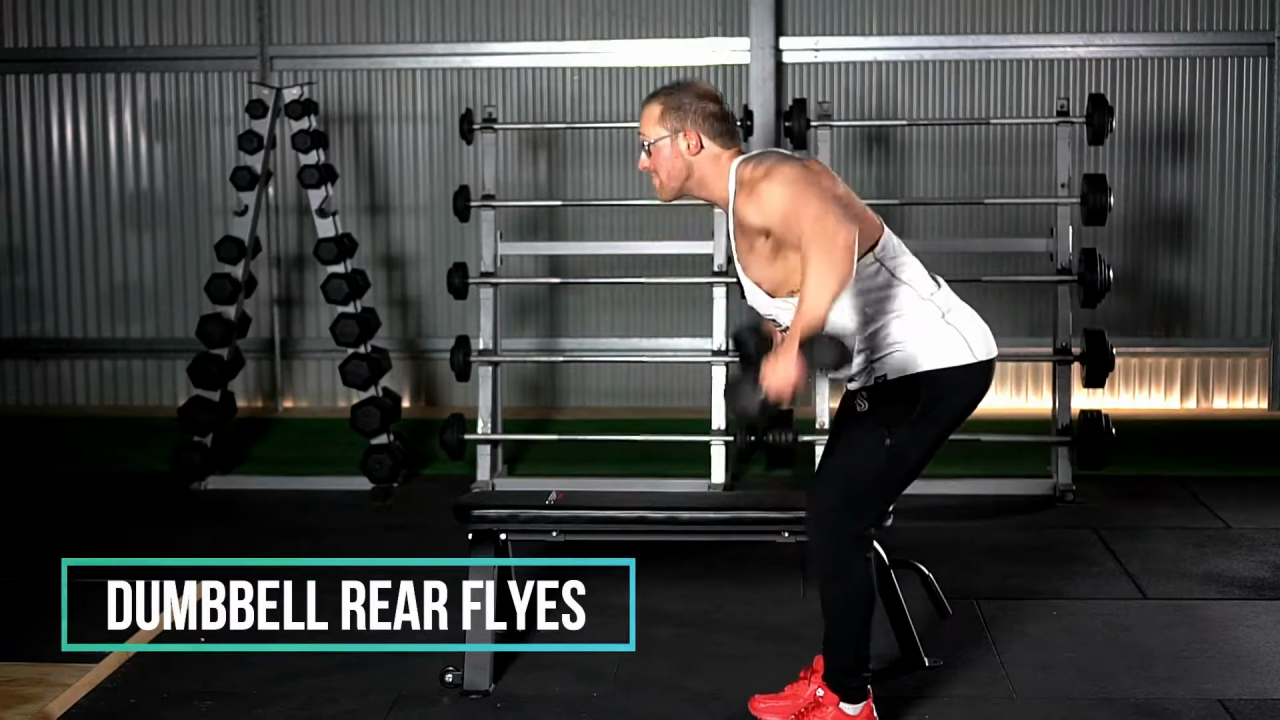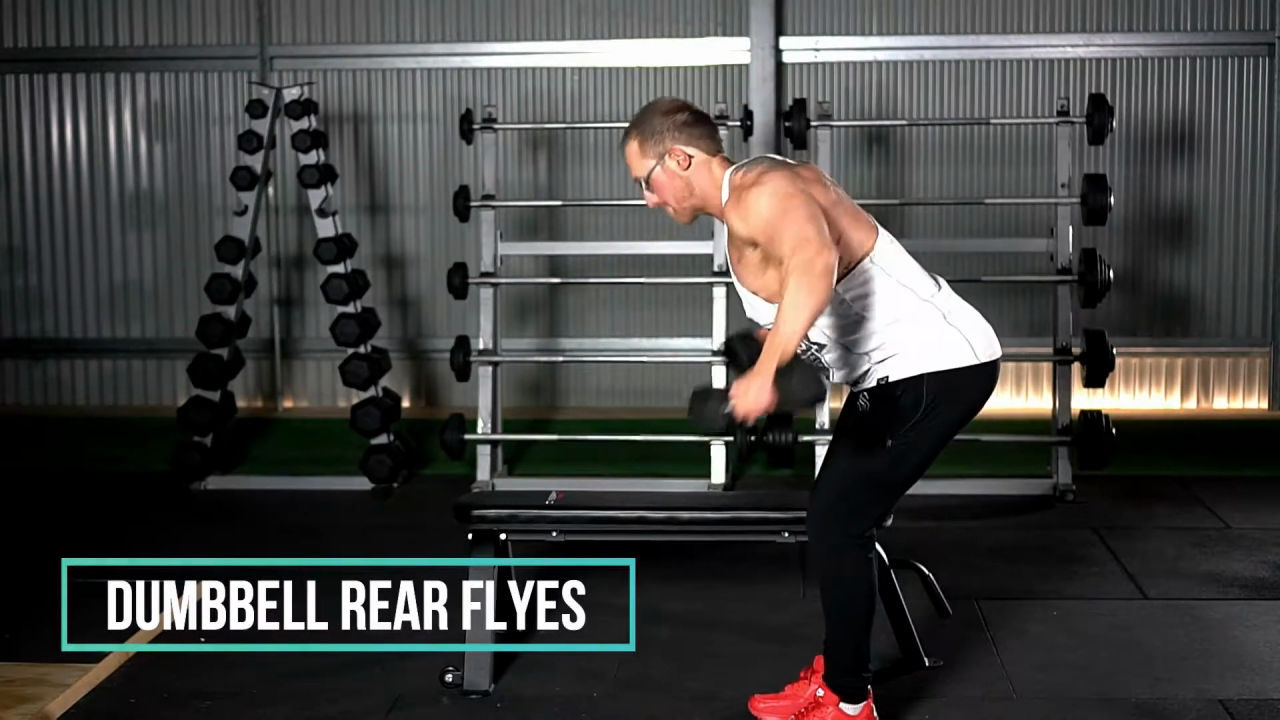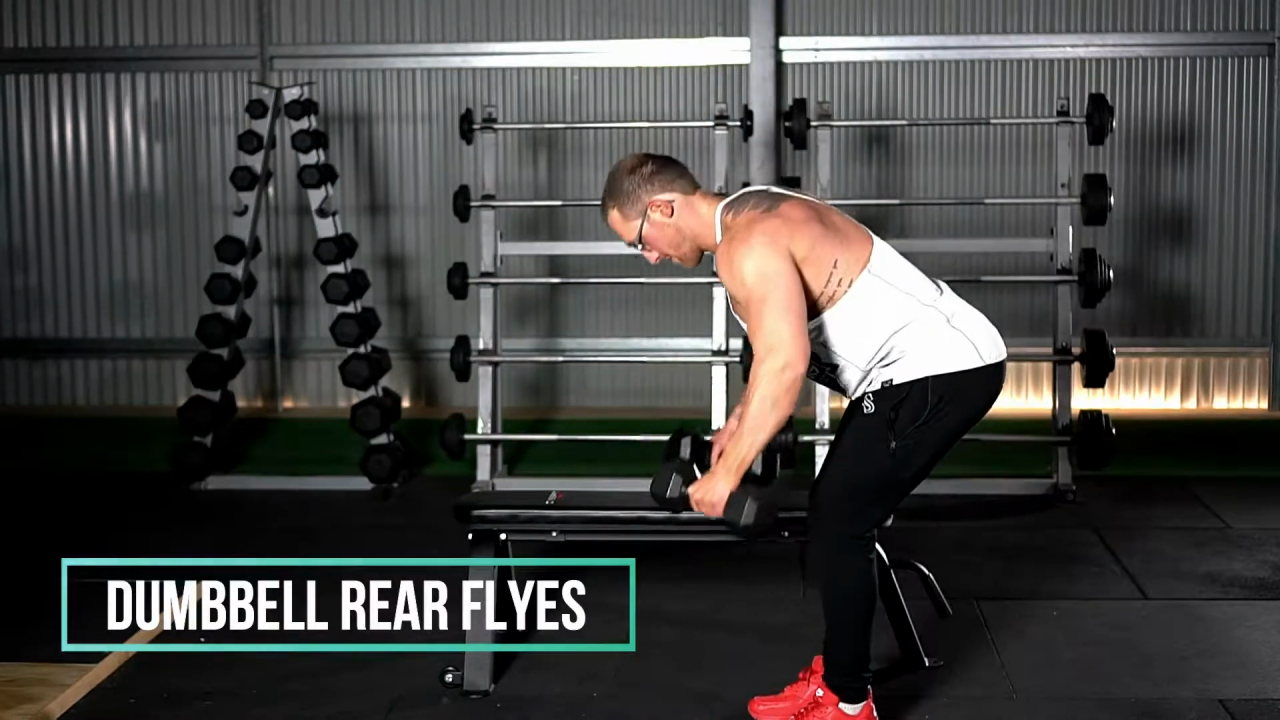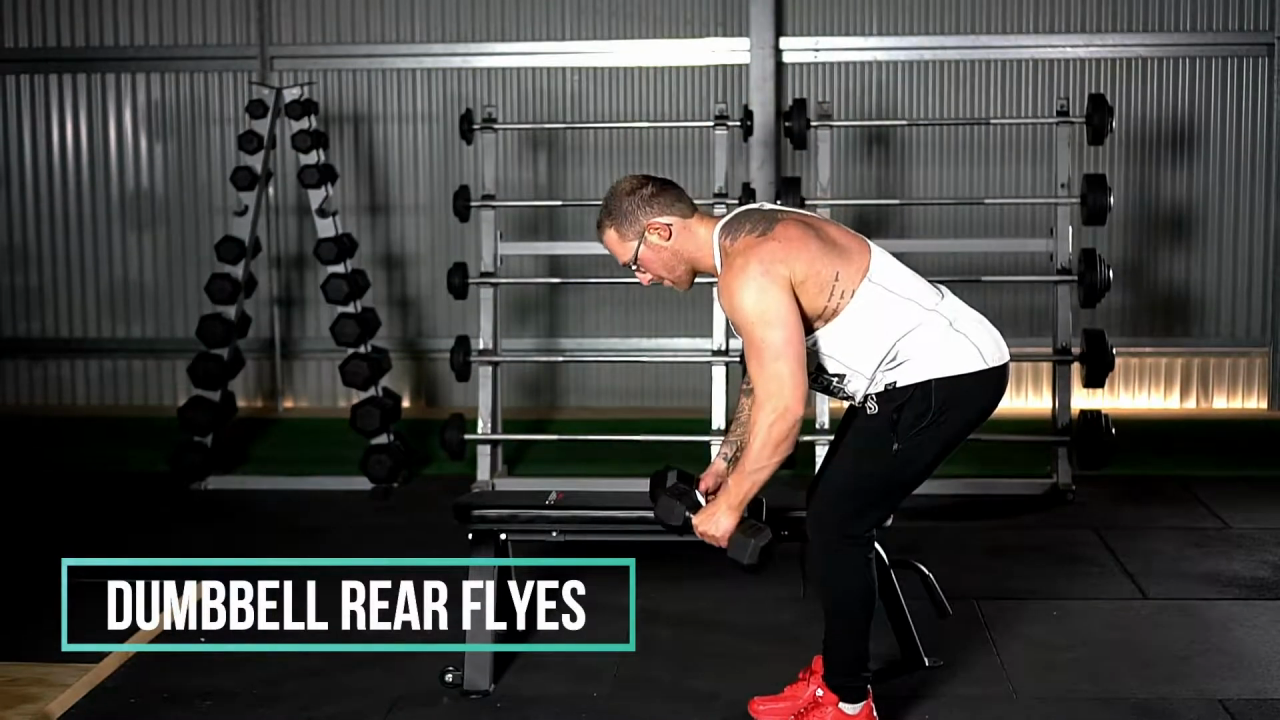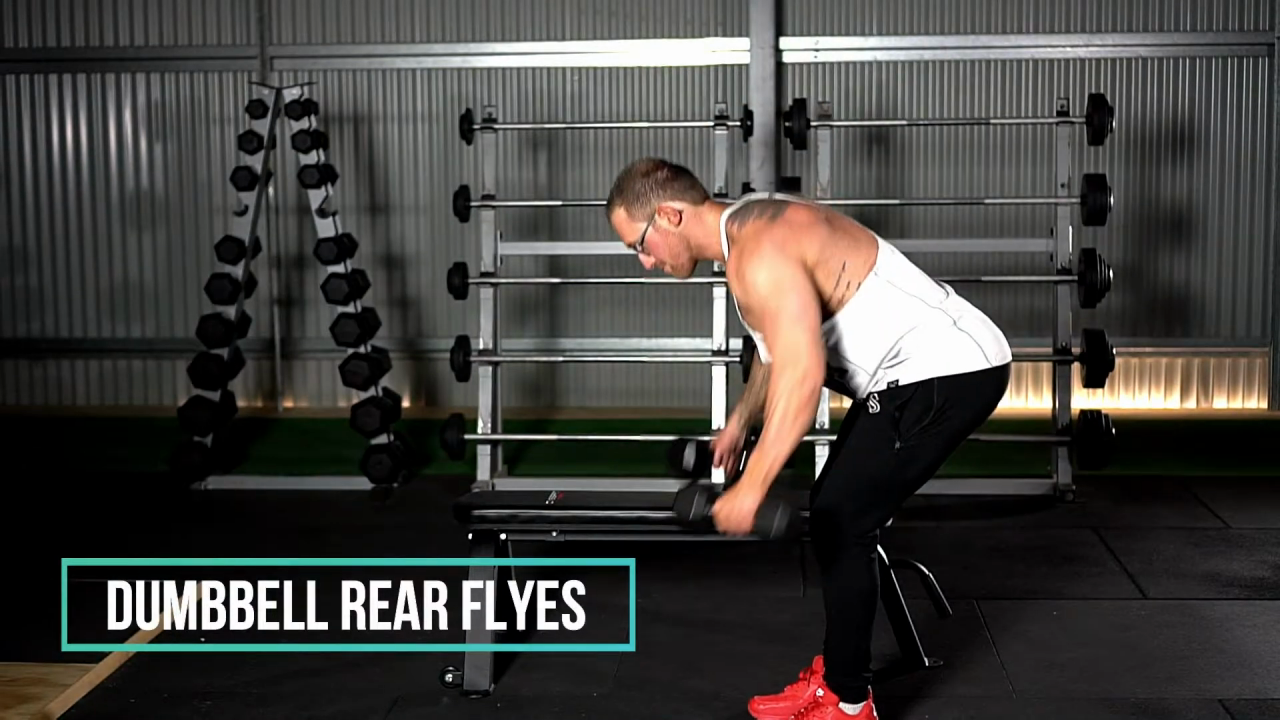
dt=0.5s
person 1, frame 1
left shoulder: (762, 188)
right shoulder: (757, 185)
left elbow: (836, 240)
left wrist: (794, 348)
right wrist: (787, 334)
left hip: (933, 364)
right hip: (917, 357)
left knee: (836, 521)
right knee: (834, 513)
person 1, frame 2
left shoulder: (754, 196)
right shoulder: (758, 188)
left elbow: (815, 264)
left wrist: (765, 373)
right wrist: (776, 342)
left hip: (935, 366)
right hip: (924, 358)
left knee: (836, 522)
right knee: (837, 515)
person 1, frame 3
left shoulder: (747, 244)
right shoulder: (751, 220)
left elbow: (785, 365)
right elbow: (782, 344)
left wrist: (726, 473)
right wrist: (738, 422)
left hip: (940, 371)
right hip: (930, 363)
left knee: (837, 524)
right knee: (835, 518)
person 1, frame 4
left shoulder: (749, 271)
right shoulder: (749, 236)
left elbow: (785, 406)
right elbow: (766, 373)
left wrist: (731, 504)
right wrist: (727, 459)
left hip: (946, 374)
right hip: (936, 364)
left knee: (835, 524)
right knee: (834, 516)
right ankle: (837, 676)
person 1, frame 5
left shoulder: (758, 252)
right shoulder: (752, 230)
left elbow: (802, 378)
right elbow: (783, 349)
left wrist: (750, 488)
right wrist: (738, 424)
left hip: (947, 373)
right hip: (932, 367)
left knee: (839, 523)
right knee: (836, 515)
